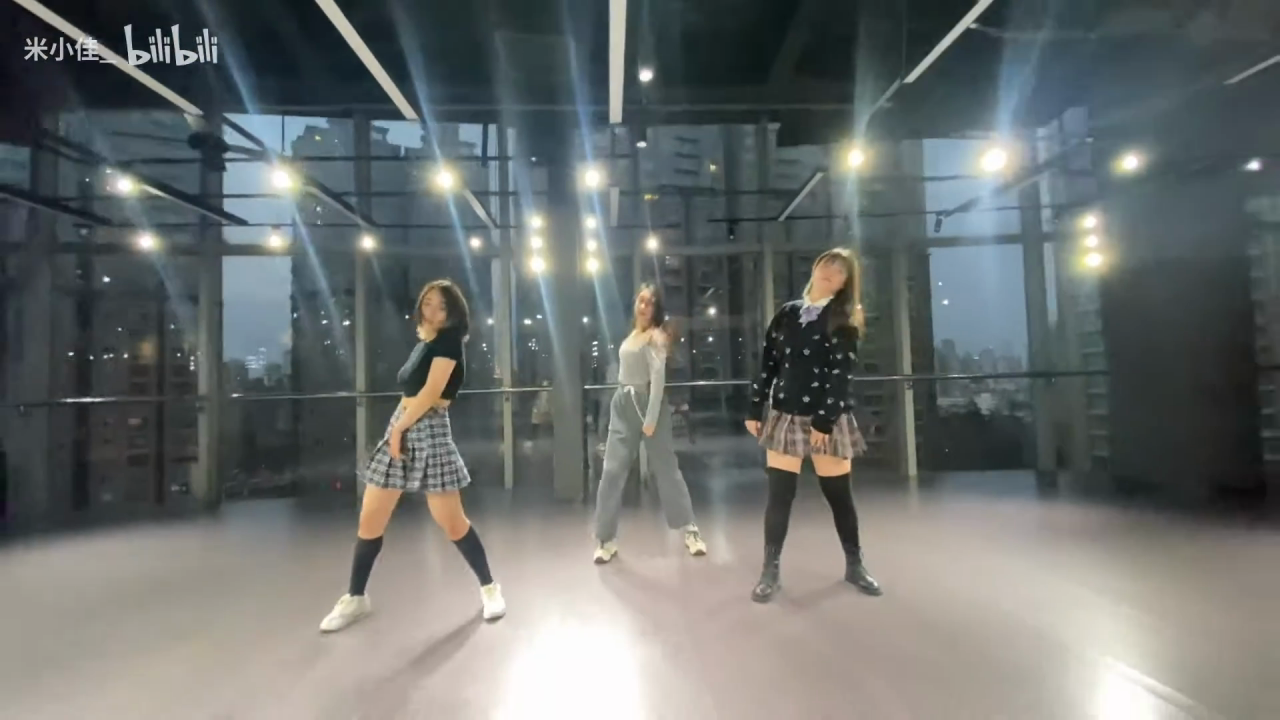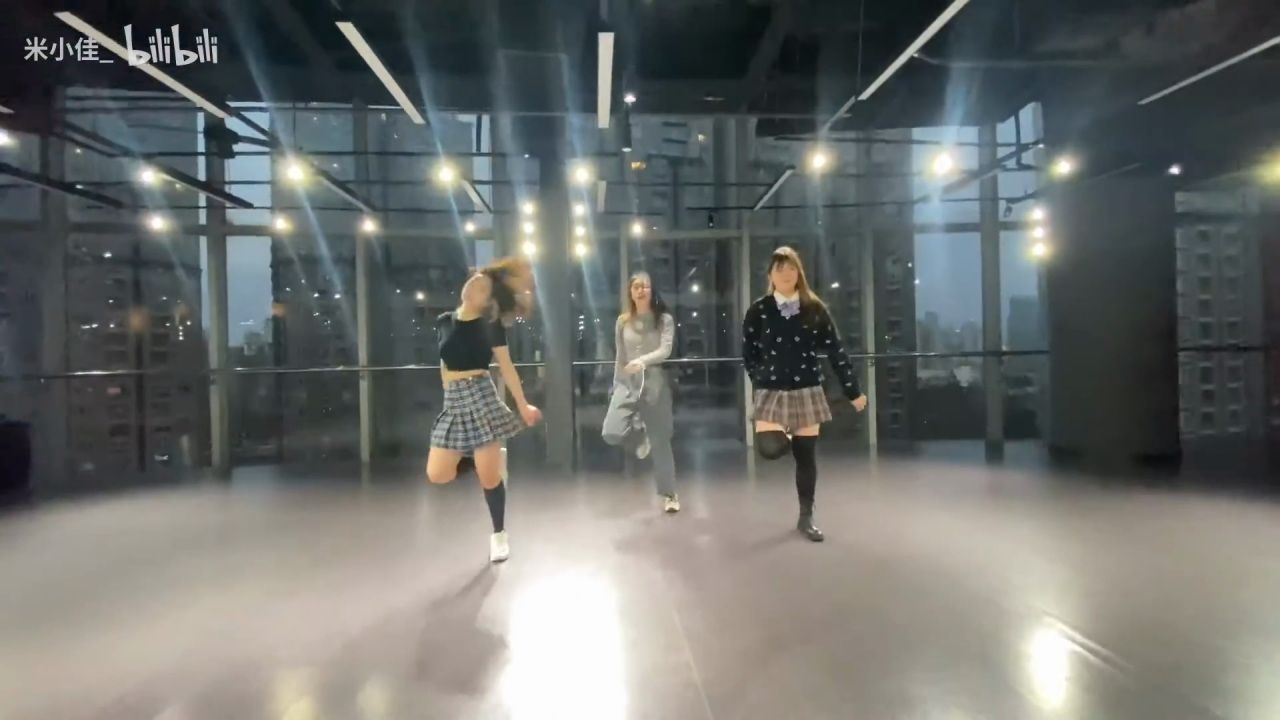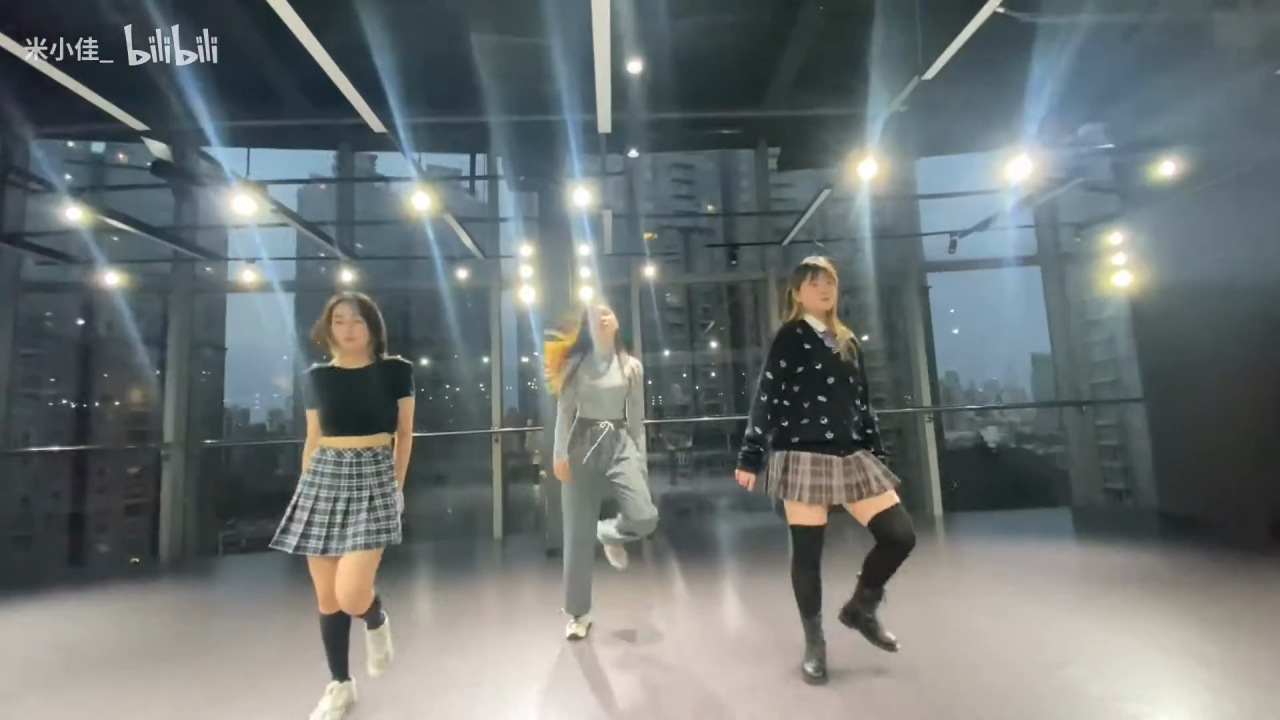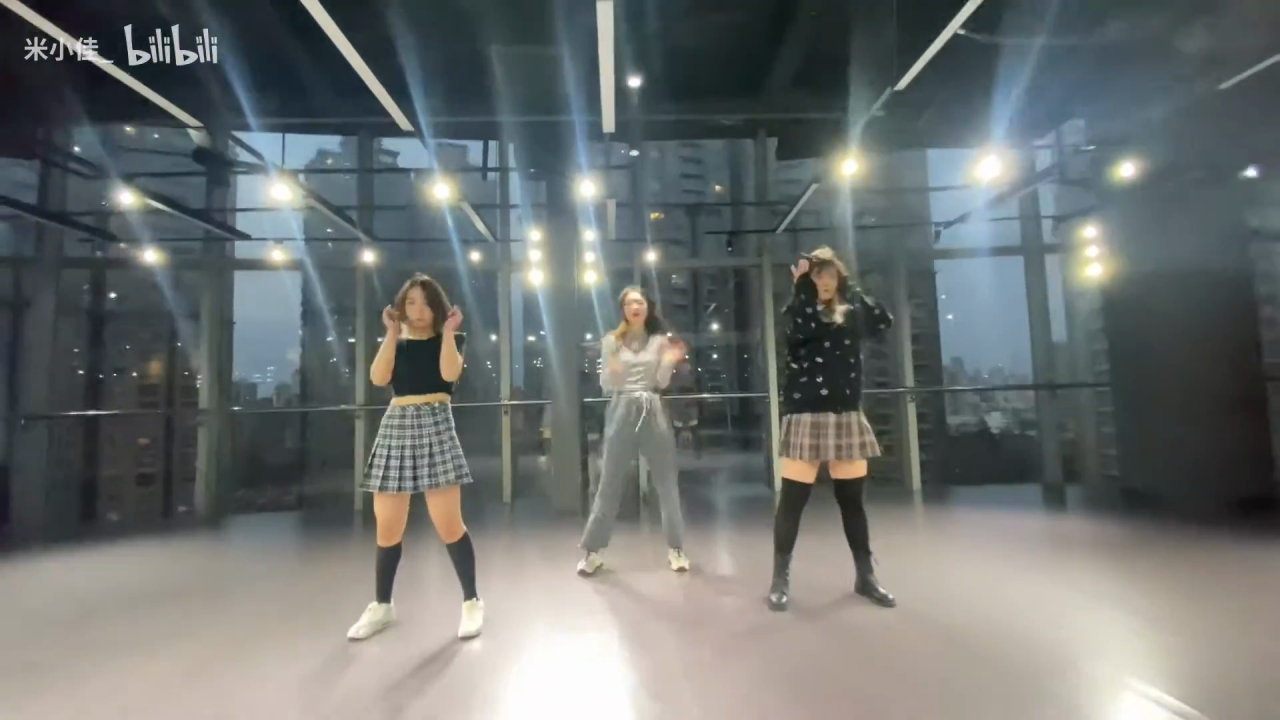
dt=1s
person 1, frame 1
left shoulder: (450, 339)
right shoulder: (421, 345)
left elbow: (432, 391)
left wrist: (399, 428)
right wrist: (395, 429)
left hip: (429, 433)
right hip: (400, 430)
left knee: (452, 523)
right knee: (369, 520)
left ankle: (489, 588)
right ankle: (356, 599)
person 1, frame 2
left shoulder: (491, 326)
right shoulder: (444, 321)
left elbow: (506, 366)
left wrist: (523, 404)
left hip: (481, 398)
right hip: (452, 402)
left knee: (489, 477)
right knee: (437, 473)
left ankle: (499, 534)
right ankle: (491, 462)
person 1, frame 3
left shoulder: (396, 370)
right shoulder: (318, 377)
left elbow: (404, 433)
right elbow: (313, 439)
left wrist: (397, 483)
right wrist: (305, 490)
left hip: (375, 477)
right hip: (324, 478)
left knee: (351, 595)
right knee: (328, 597)
left ankle: (376, 620)
person 1, frame 4
left shoulder: (448, 341)
right shoulder: (396, 344)
left elbow: (450, 375)
right elbow: (379, 378)
left wrist: (449, 332)
right wrist: (391, 334)
left hip: (436, 428)
right hip: (394, 430)
left knee: (448, 524)
right knee: (387, 527)
left ankle: (471, 602)
right ankle: (381, 606)
person 2, frame 1
left shoulder: (843, 319)
right shoulder: (786, 313)
left elbow: (842, 373)
right elbow: (768, 363)
left wrist: (825, 421)
right wrist: (756, 409)
left hip: (827, 418)
right hip: (783, 416)
left knee: (838, 494)
right knee: (780, 494)
left ankle: (855, 566)
right ankle: (770, 571)
person 2, frame 2
left shoulder: (815, 309)
left elbow: (835, 351)
right elbow: (749, 353)
left wrist: (853, 390)
right wrist: (760, 383)
left hip: (807, 392)
right hip: (771, 392)
left knee: (806, 455)
right knee: (769, 447)
right ankle: (787, 440)
person 2, frame 3
left shoulder: (847, 342)
right shoulder: (790, 338)
right elbow: (766, 398)
left wrist: (876, 453)
right wrist: (750, 456)
left hip: (853, 456)
right hip: (803, 457)
left knee: (900, 534)
right knee: (807, 552)
left ankle: (862, 607)
right ankle: (814, 644)
person 2, frame 4
left shoulder: (848, 315)
right shoulder: (795, 312)
left elbow: (882, 322)
right elbow: (803, 327)
left wrist: (849, 289)
right wrist: (804, 284)
left hip: (848, 418)
right hip: (805, 419)
left knee: (852, 501)
right knee: (792, 501)
left ankle: (865, 577)
right ankle: (780, 579)
person 3, frame 1
left shoulder: (655, 337)
right shoulder: (634, 334)
left elbow: (658, 379)
left wrist: (652, 418)
left hip: (648, 403)
right hip: (622, 403)
left knee: (666, 468)
right knee: (612, 470)
left ankle: (690, 531)
right ankle: (606, 539)
person 3, frame 2
left shoulder: (664, 319)
right shoulder: (623, 321)
left elbow: (665, 350)
left wrist: (642, 361)
right wrist: (616, 385)
left hip: (654, 380)
right hip: (627, 381)
left knee: (661, 439)
right knee: (612, 432)
left ankle: (669, 493)
right ankle: (640, 435)
person 3, frame 3
left shoulder: (632, 366)
right shoulder: (576, 363)
left elbow: (636, 415)
right elbow: (565, 410)
left wrist: (640, 457)
right wrist: (559, 453)
left hip: (619, 442)
right hip: (584, 443)
left knee: (644, 517)
right knee: (578, 531)
left ankle: (610, 535)
person 3, frame 4
left shoulder: (659, 340)
right shoulder: (612, 342)
left elbow: (661, 381)
right elbow: (606, 385)
left wrist: (668, 362)
right wrist: (611, 371)
left hip: (652, 409)
right hip: (622, 410)
left knee: (666, 482)
right knee: (609, 483)
left ankle: (675, 547)
right ankle: (593, 550)
